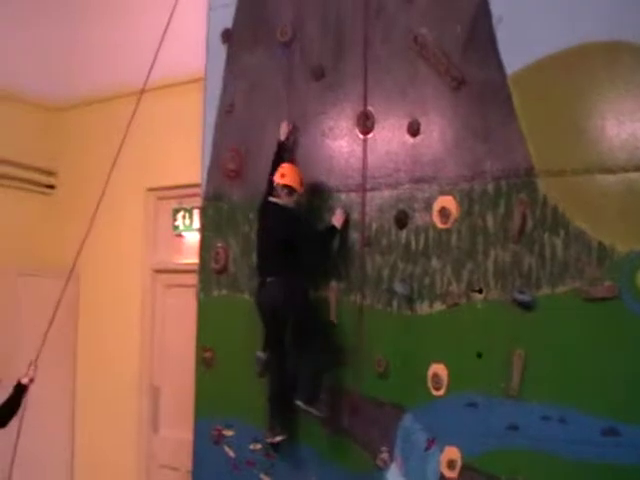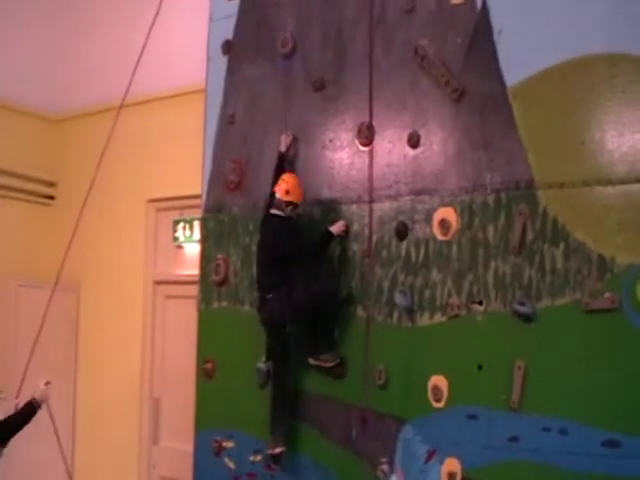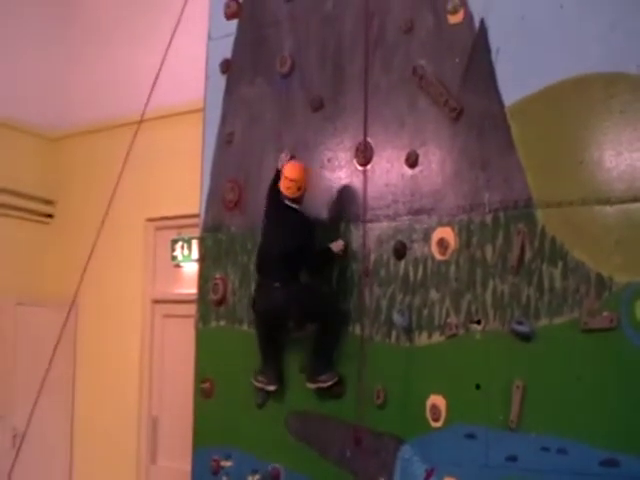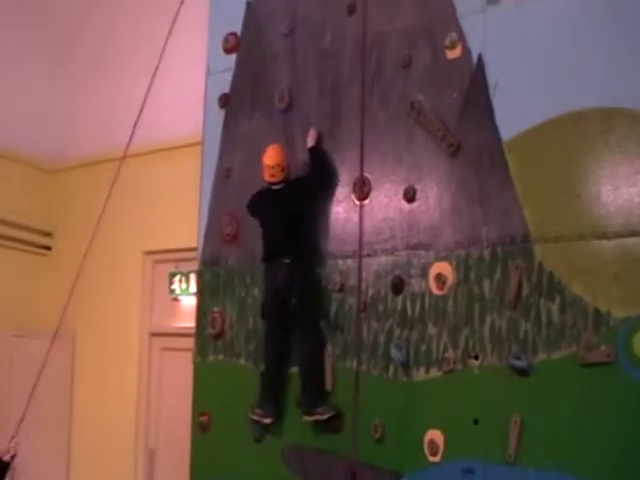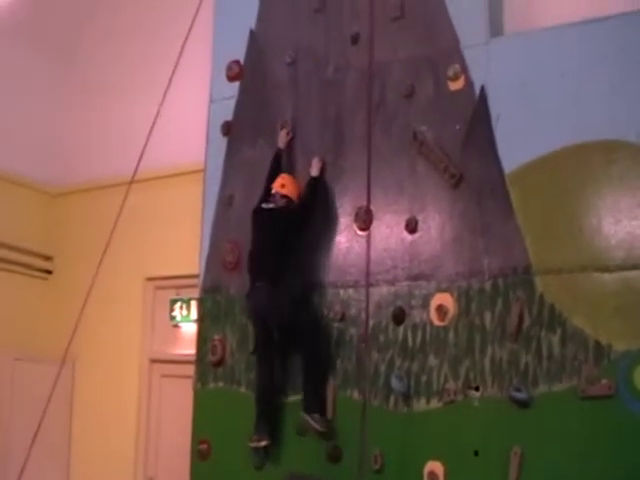
dt=1s
person 1, frame 1
left shoulder: (265, 208)
right shoulder: (288, 218)
left elbow: (276, 171)
right elbow: (311, 244)
left wrist: (282, 142)
right wrist: (335, 226)
left hip: (264, 291)
right hip: (285, 289)
left knee: (277, 357)
right knee: (308, 335)
left ankle: (276, 426)
right ankle: (307, 394)
person 1, frame 2
left shoulder: (268, 218)
right shoulder: (288, 227)
left elbow: (277, 183)
right elbow: (306, 254)
left wrist: (283, 154)
right wrist: (331, 233)
left hip: (267, 303)
right hip: (285, 300)
left knee: (280, 369)
left ankle: (276, 437)
right ankle: (321, 351)
person 1, frame 3
left shoulder: (272, 209)
right shoulder: (303, 223)
left elbow: (273, 190)
right elbow: (311, 263)
left wrist: (280, 170)
right wrist: (331, 250)
left hip: (264, 290)
right hip: (289, 292)
left knee: (265, 320)
right knee: (330, 315)
left ankle: (270, 372)
right ankle: (318, 372)
person 1, frame 4
left shoulder: (261, 199)
right shoulder: (298, 191)
right elbow: (325, 176)
right wrist: (313, 146)
left hip: (273, 271)
right hip: (297, 270)
left knee: (274, 339)
right knee: (308, 337)
left ankle: (267, 404)
right ankle: (312, 403)
person 1, frame 5
left shoulder: (259, 212)
right shoulder: (285, 218)
left elbow: (271, 180)
right elbow: (306, 205)
left wrist: (280, 149)
right wrist: (314, 176)
left hip: (255, 294)
right hip: (277, 293)
left knee: (266, 361)
right knee: (310, 341)
left ankle: (262, 429)
right ankle: (313, 407)
